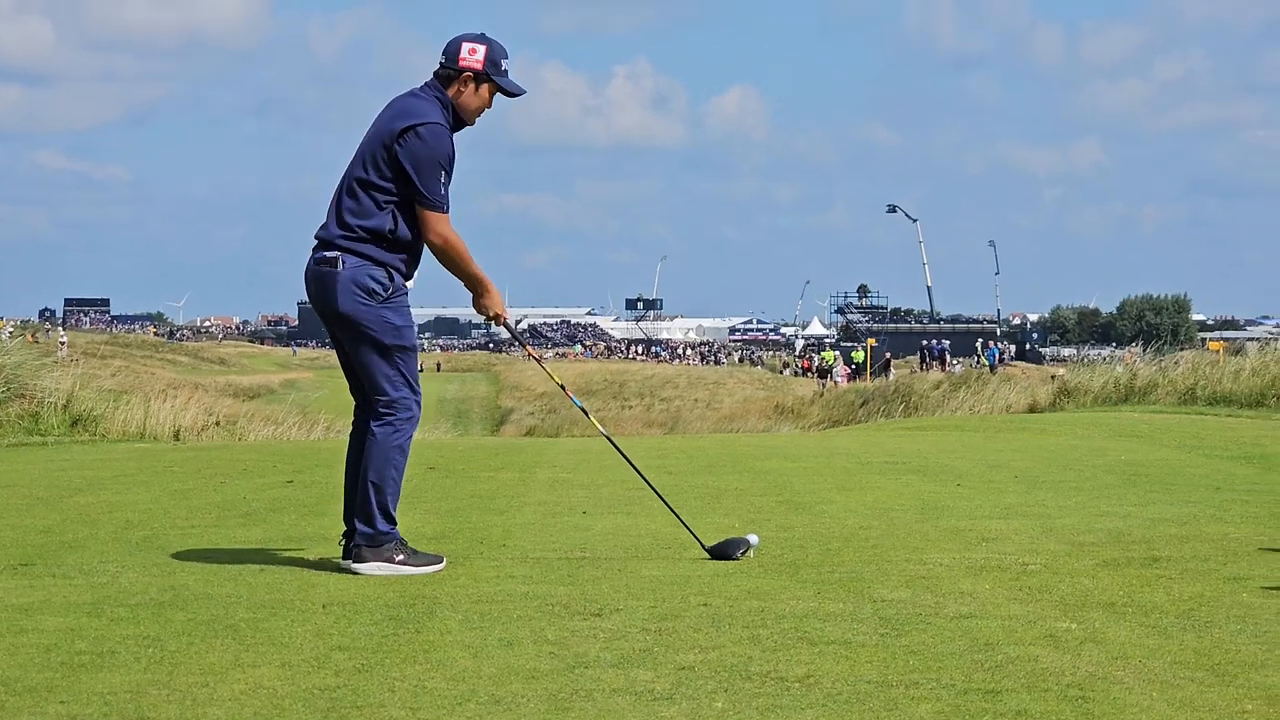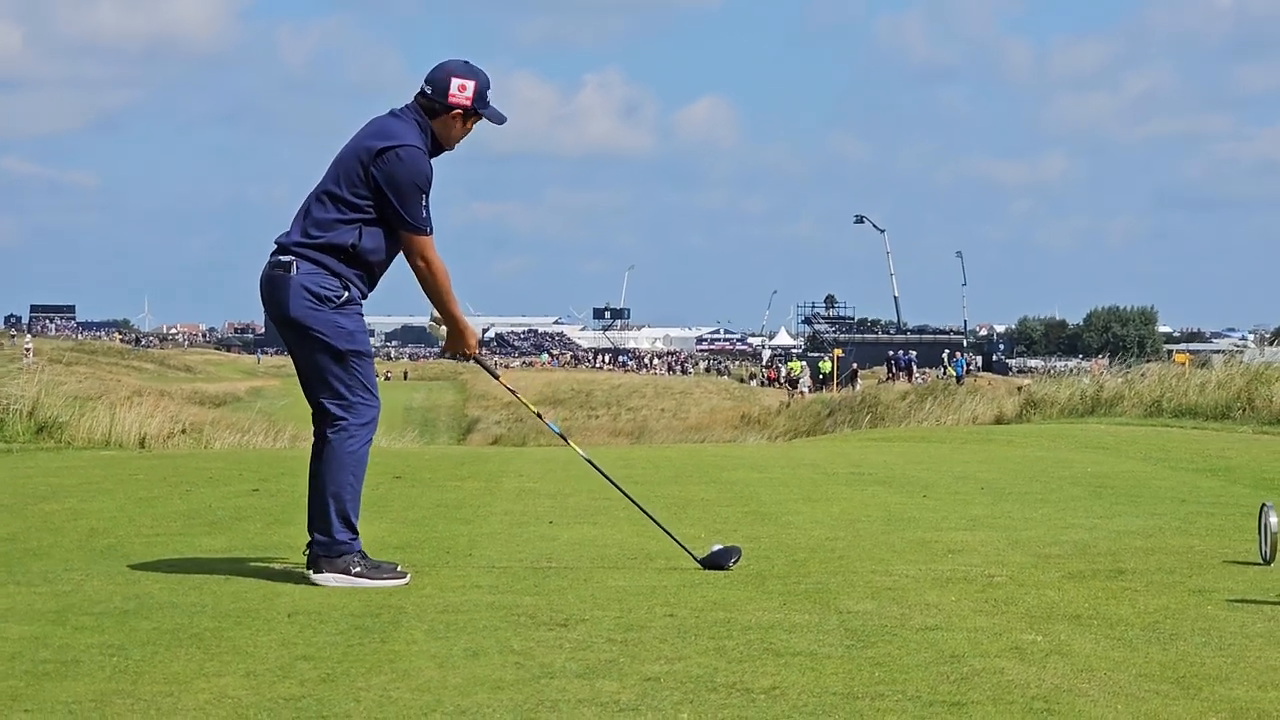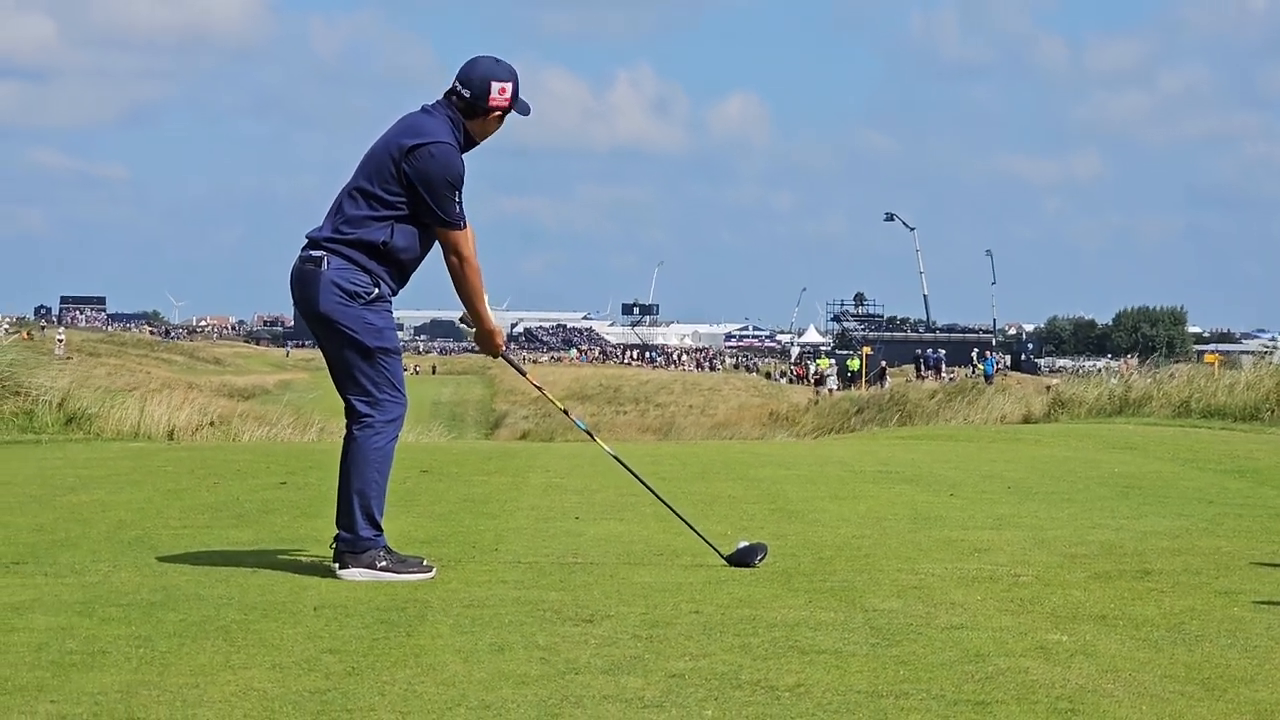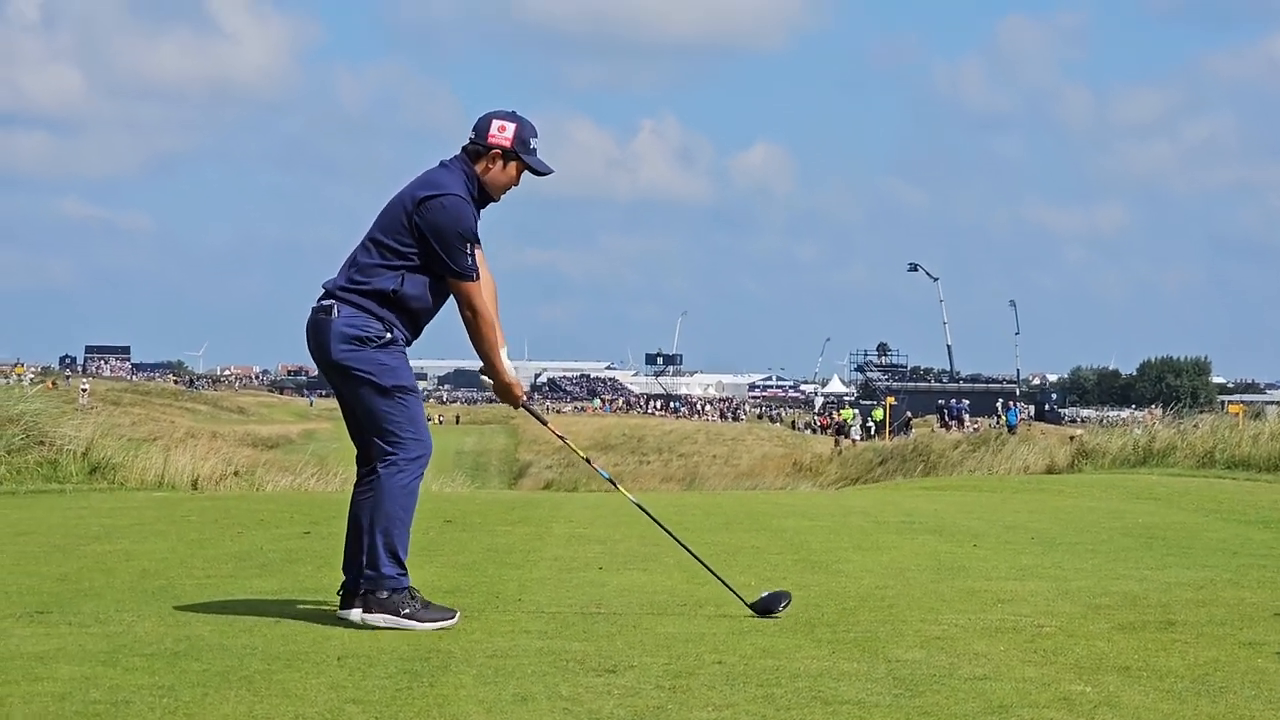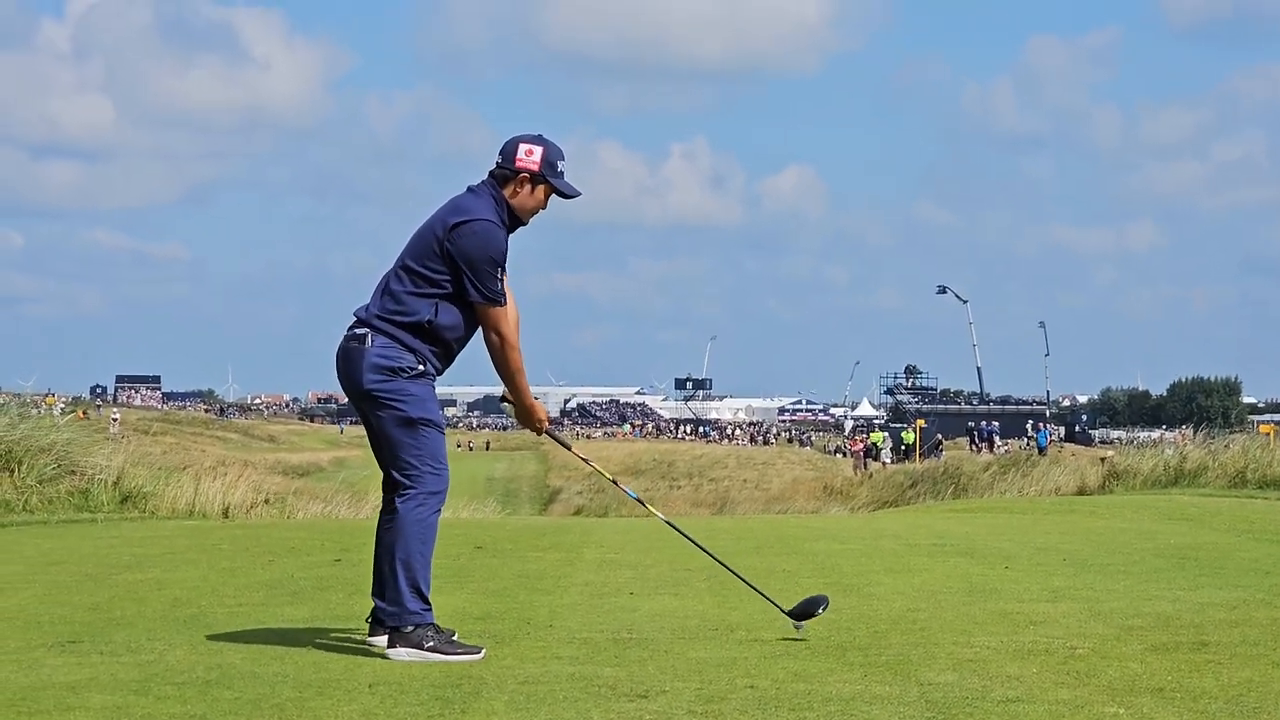
dt=1s
person 1, frame 1
left shoulder: (410, 107)
right shoulder: (428, 131)
right elbow: (437, 232)
right wrist: (483, 288)
left hip: (335, 271)
right hip: (365, 278)
left knee: (374, 407)
right knee: (397, 405)
left ankle: (360, 537)
right ankle: (377, 542)
person 1, frame 2
left shoulder: (395, 131)
right shoulder: (405, 153)
left elbow: (414, 248)
right elbow: (423, 256)
left wrist: (448, 315)
right wrist: (458, 326)
left hip: (297, 282)
right hip: (319, 286)
left knee: (337, 415)
right knee: (355, 412)
left ankle: (326, 546)
right ankle: (337, 553)
person 1, frame 3
left shoulder: (428, 129)
right shoulder: (435, 150)
left elbow: (460, 231)
right elbow: (458, 252)
left wrist: (483, 309)
right wrist: (485, 326)
left hip: (328, 278)
right hip: (350, 283)
left knee: (371, 410)
right knee: (381, 410)
left ankle: (354, 541)
right ankle: (362, 549)
person 1, frame 4
left shoulder: (452, 190)
right shoulder: (448, 201)
left elbow: (482, 279)
right elbow: (472, 304)
left wrist: (502, 358)
right wrist: (500, 376)
left hip: (345, 330)
right hip: (361, 330)
left knee: (382, 456)
right knee: (407, 449)
left ankle: (359, 589)
right ankle: (387, 591)
person 1, frame 5
left shoulder: (481, 214)
right shoulder: (479, 227)
left elbow: (504, 306)
right elbow: (499, 331)
left wrist: (519, 392)
right wrist: (526, 402)
left hip: (376, 359)
right hip: (392, 361)
left knee: (409, 484)
right knee: (424, 484)
left ankle: (388, 616)
right ankle: (410, 626)
